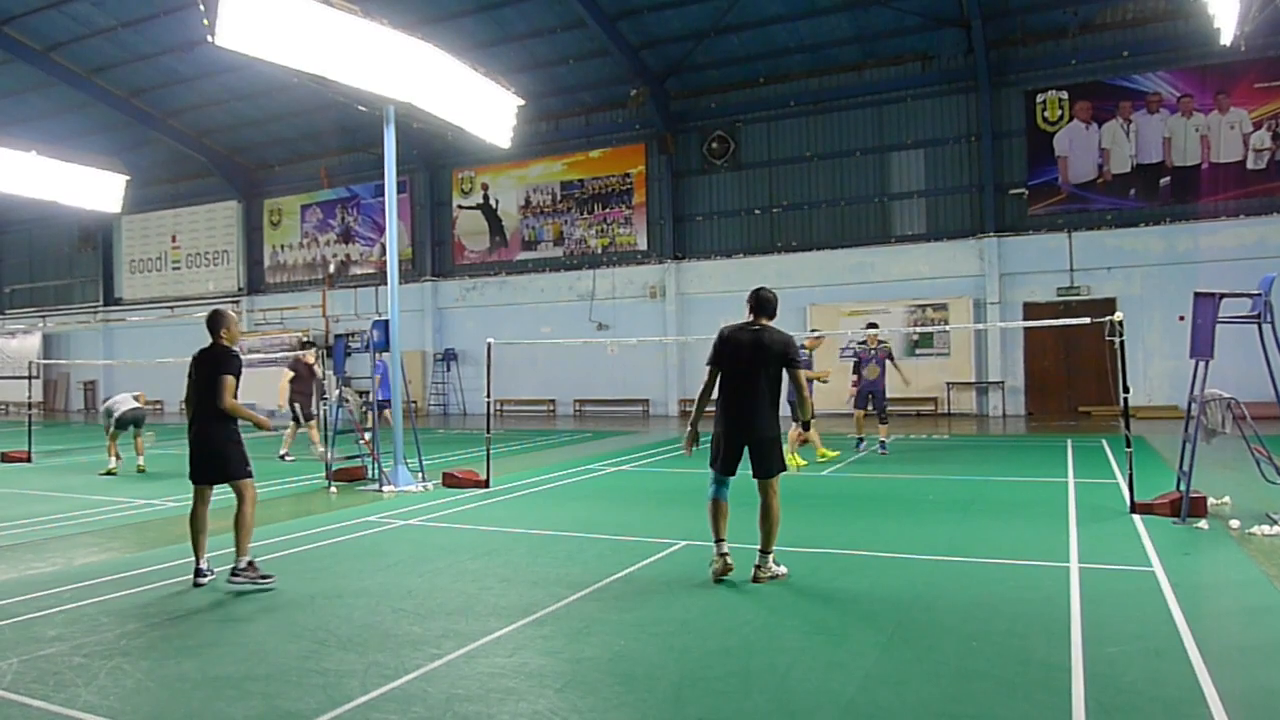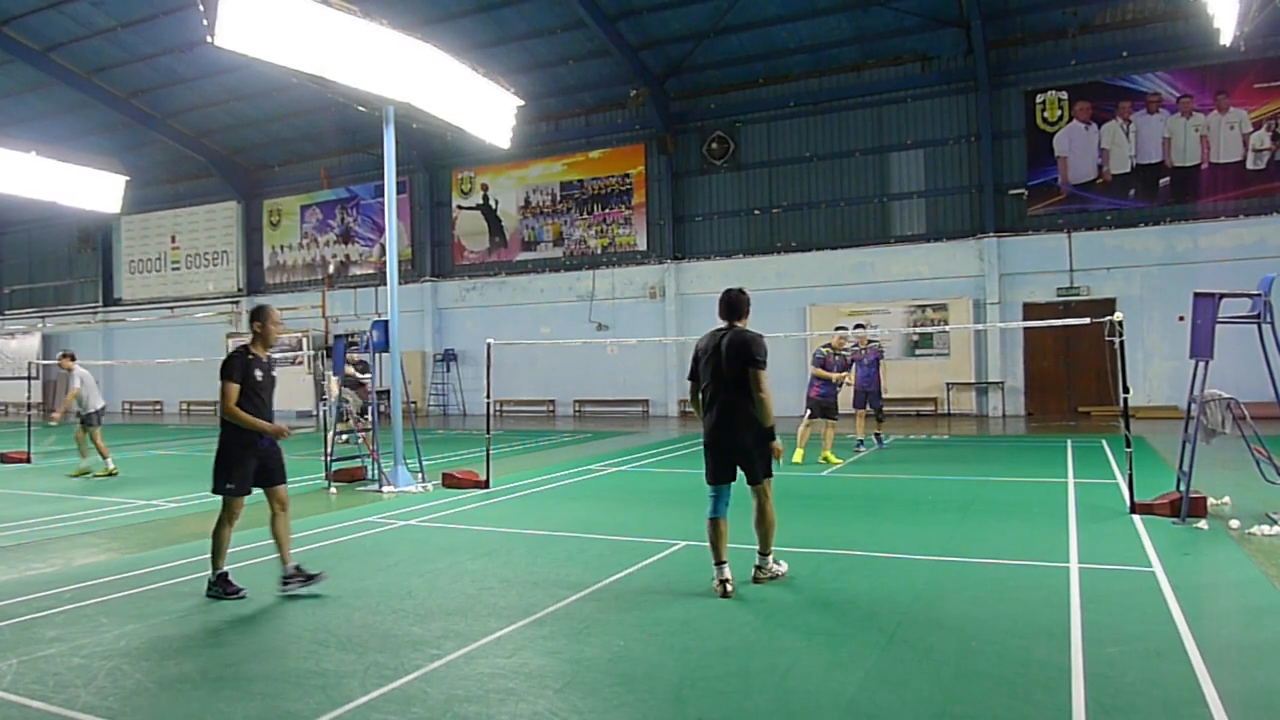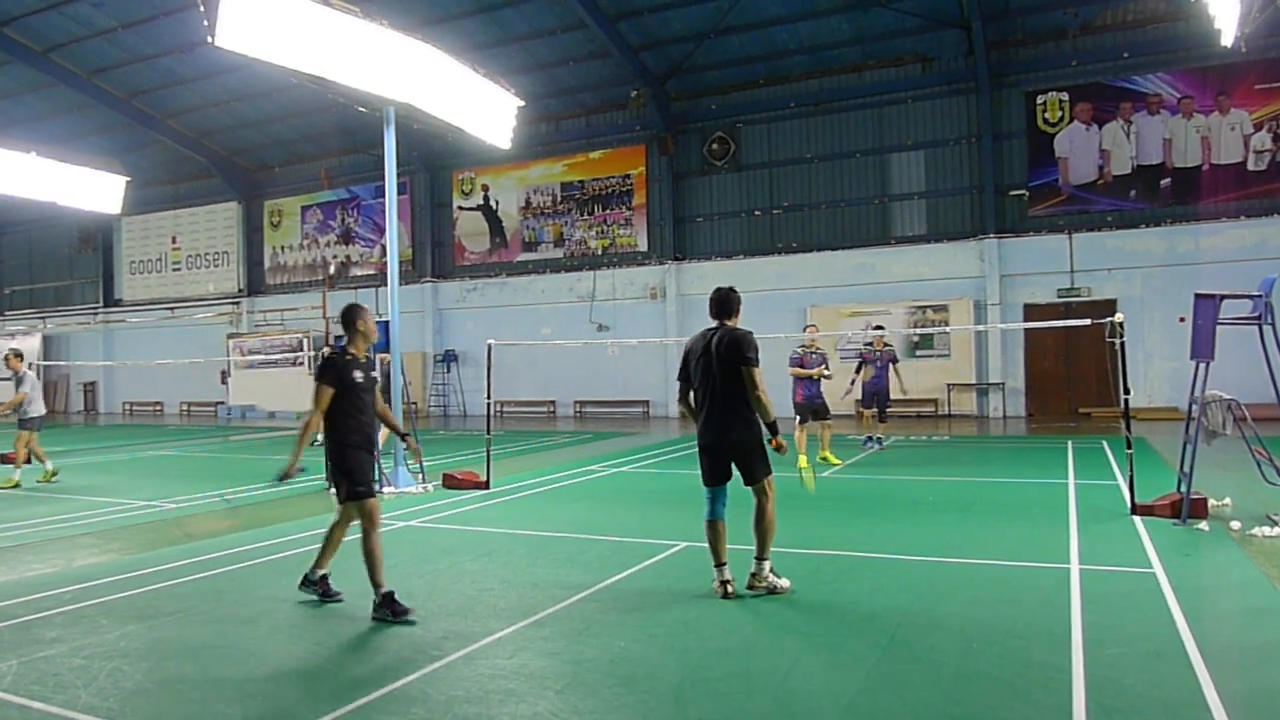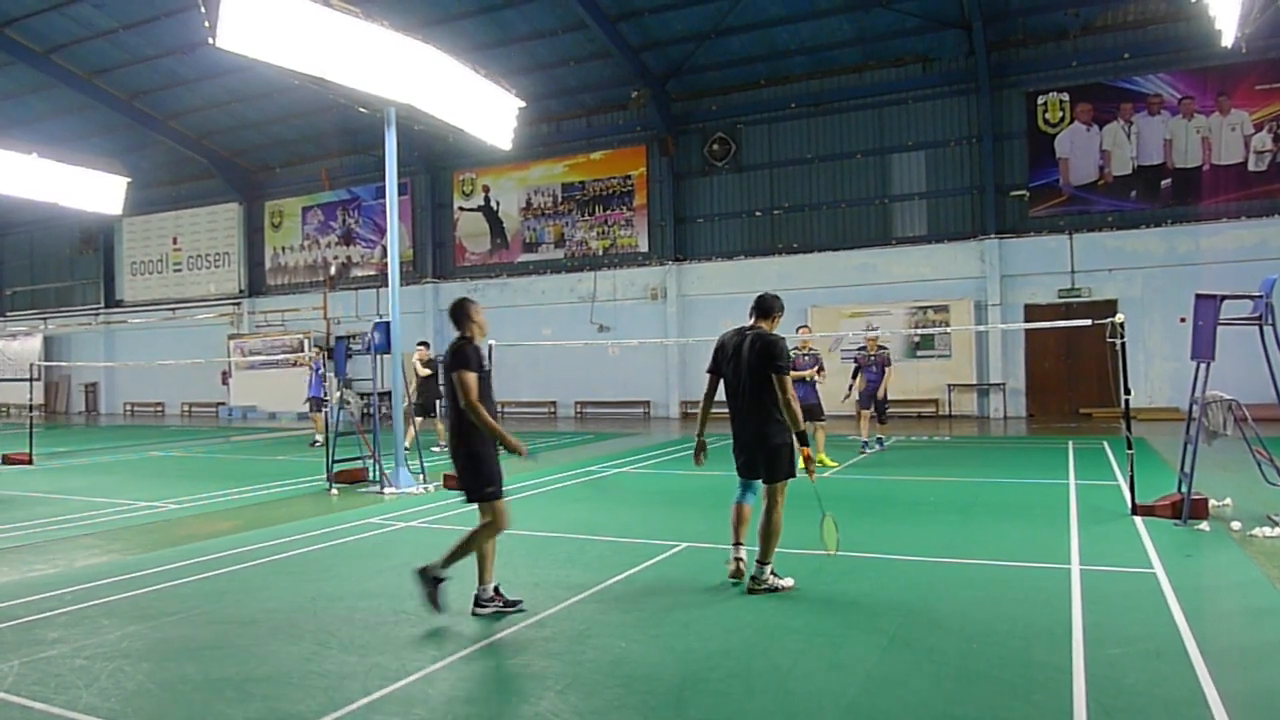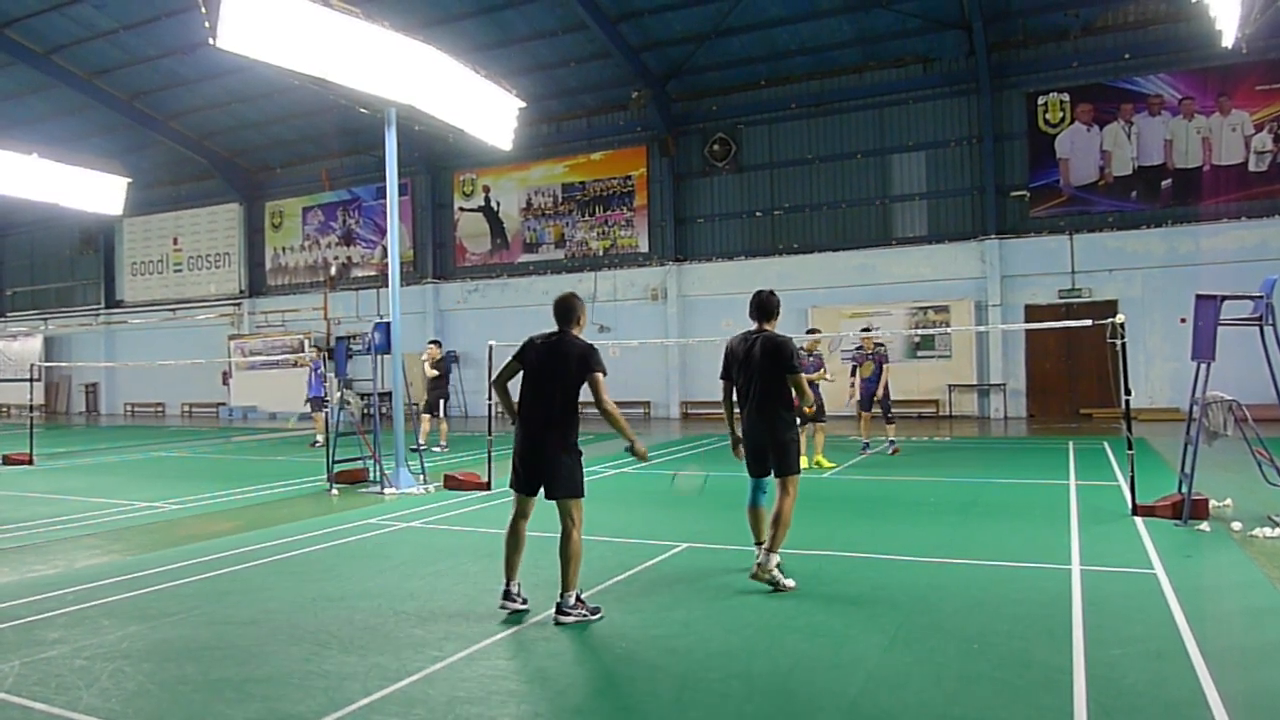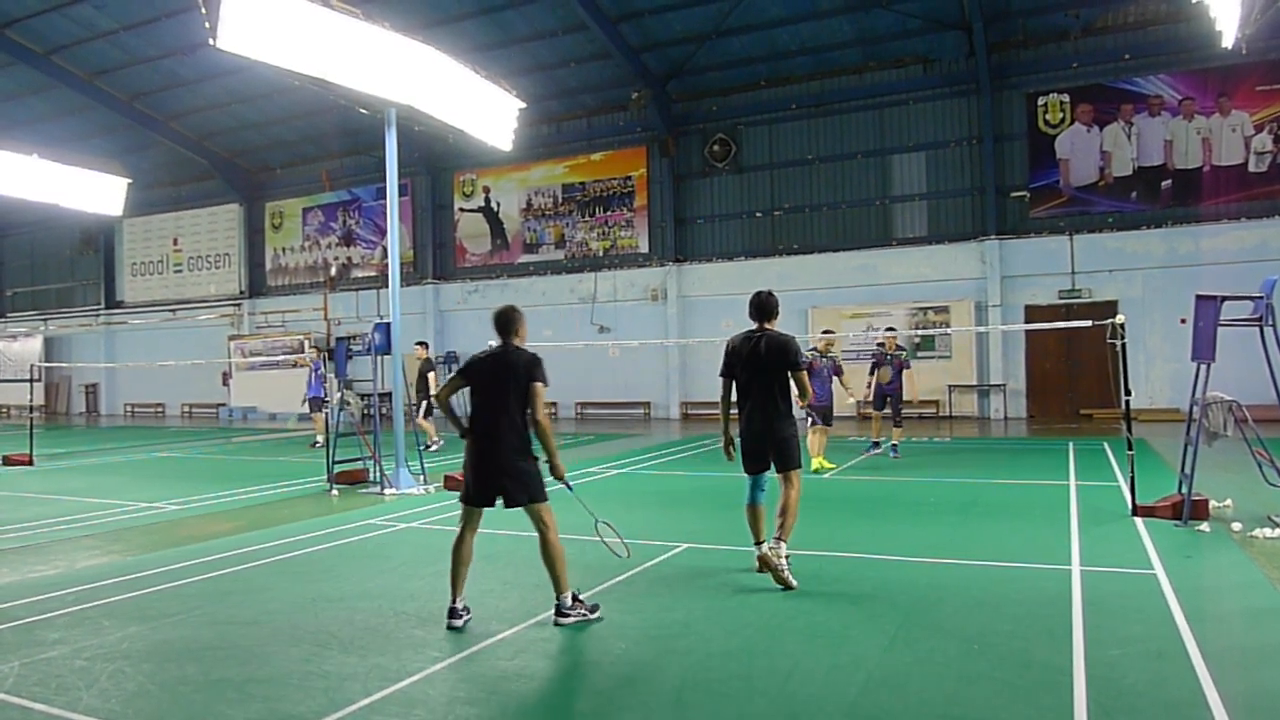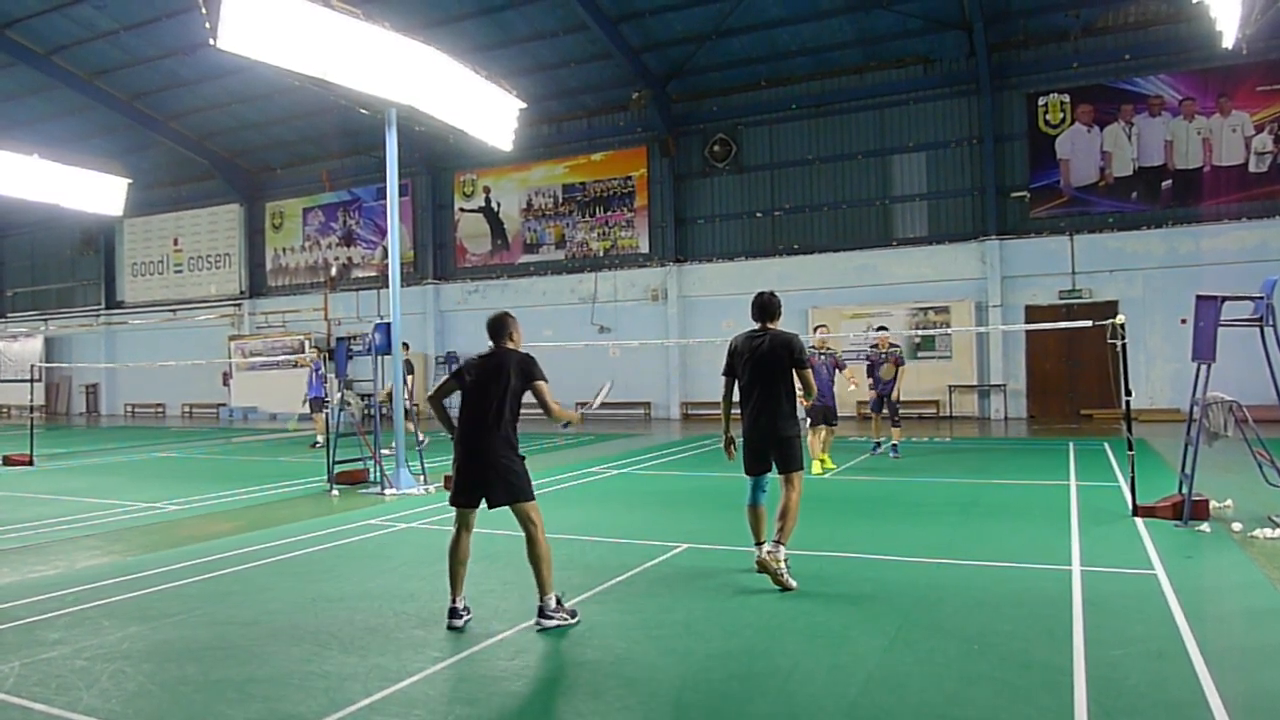
dt=0.7s
person 1, frame 1
left shoulder: (198, 358)
right shoulder: (229, 357)
left elbow: (190, 400)
right elbow: (225, 402)
right wrist: (257, 419)
left hip: (199, 437)
right hip: (223, 436)
left knee: (201, 501)
right knee: (247, 496)
left ankle: (201, 567)
right ankle: (242, 566)
person 1, frame 2
left shoulder: (267, 361)
right shoulder: (237, 361)
right elbow: (228, 409)
right wrist: (267, 428)
left hip: (266, 445)
right hip: (238, 447)
left knee: (280, 504)
right knee: (231, 513)
left ankle: (290, 572)
right ankle: (217, 579)
person 1, frame 3
left shoulder: (368, 362)
right shoulder: (335, 363)
right elbow: (317, 414)
left wrist: (405, 436)
right wrist: (296, 459)
left hip: (365, 451)
right hip: (346, 452)
left knee: (347, 517)
right knee: (372, 521)
left ankle: (315, 578)
right ankle: (383, 600)
person 1, frame 4
left shoulder: (465, 350)
right shoulder: (465, 350)
right elbow: (470, 403)
right wrist: (503, 437)
left hip: (475, 448)
right hip: (477, 448)
left knee: (490, 518)
right knee: (497, 521)
left ankle: (487, 593)
right ankle: (435, 571)
person 1, frame 5
left shoulder: (533, 344)
right shoulder: (585, 352)
left elbow: (498, 382)
right elbow: (605, 405)
right wrist: (633, 441)
left hip: (525, 442)
right hip: (559, 446)
left knee: (520, 515)
right knee: (572, 524)
left ankle: (511, 590)
right ankle: (568, 602)
person 1, frame 6
left shoulder: (478, 361)
right shoulder: (530, 362)
left elbow: (441, 397)
right elbow: (538, 416)
left wrist: (464, 431)
right wrist: (554, 458)
left hip: (479, 456)
right hip: (515, 456)
left knee: (467, 528)
right knee: (547, 527)
left ankle: (457, 606)
right ankle: (566, 604)
person 1, frame 7
left shoulder: (471, 364)
right shoulder: (524, 362)
left elbow: (434, 398)
right elbow: (550, 409)
left wrist: (455, 432)
right wrist: (572, 416)
left hip: (466, 453)
right hip: (501, 453)
left knee: (463, 528)
right knee: (534, 526)
left ankle: (457, 606)
right ankle: (548, 606)
person 2, frame 1
left shoulder: (727, 334)
right shoulder: (784, 341)
left elbow: (709, 382)
right elbow: (802, 391)
left wrist: (694, 423)
right wrist: (805, 425)
left hip: (727, 425)
right hip: (764, 428)
left knee: (718, 484)
right knee: (769, 492)
left ankle: (721, 552)
right ankle: (764, 564)
person 2, frame 2
left shoulder: (703, 343)
right shoulder: (752, 341)
left elbow: (694, 395)
right elbow: (761, 393)
right wrist: (772, 436)
left hip: (714, 434)
right hip: (748, 433)
left knee: (718, 499)
right knee: (763, 495)
left ankle: (722, 575)
right ankle: (765, 564)
person 2, frame 3
left shoulder: (693, 344)
right shoulder: (742, 339)
left elbow: (683, 398)
right elbow: (756, 391)
right wrist: (774, 431)
left hip: (709, 436)
right hip: (743, 432)
left knee: (715, 501)
right knee: (765, 496)
left ankle: (722, 577)
right ankle: (761, 572)
person 2, frame 4
left shoulder: (725, 341)
right shoulder: (773, 343)
left elbow: (709, 393)
right elbow: (787, 398)
left wrist: (700, 435)
right wrist: (804, 443)
left hip: (741, 434)
right hip: (772, 434)
left knee: (746, 488)
right knee: (774, 500)
left ankle: (737, 557)
right ankle: (761, 575)
person 2, frame 5
left shoulder: (734, 345)
right shoulder: (782, 344)
left elbow: (726, 396)
right elbow: (803, 393)
left wrist: (733, 432)
right wrist: (807, 403)
left hip: (751, 430)
right hip: (781, 429)
left knee: (757, 488)
right knee: (786, 492)
left ankle: (763, 552)
right ankle: (767, 562)
person 2, frame 6
left shoulder: (734, 344)
right shoulder: (786, 343)
left elbow: (725, 393)
right elbow: (805, 391)
left wrist: (726, 432)
right wrist: (804, 400)
left hip: (749, 428)
right hip: (780, 426)
left knee: (755, 486)
right knee: (791, 485)
left ankle: (761, 550)
right ankle: (777, 548)
person 2, frame 7
left shoulder: (737, 344)
right shoulder: (790, 341)
left elbow: (727, 393)
right elbow: (811, 389)
left wrist: (726, 430)
right wrist: (806, 397)
left hip: (752, 428)
right hip: (783, 426)
left knee: (756, 487)
right knee: (792, 487)
left ankle: (761, 551)
right ankle: (776, 552)
